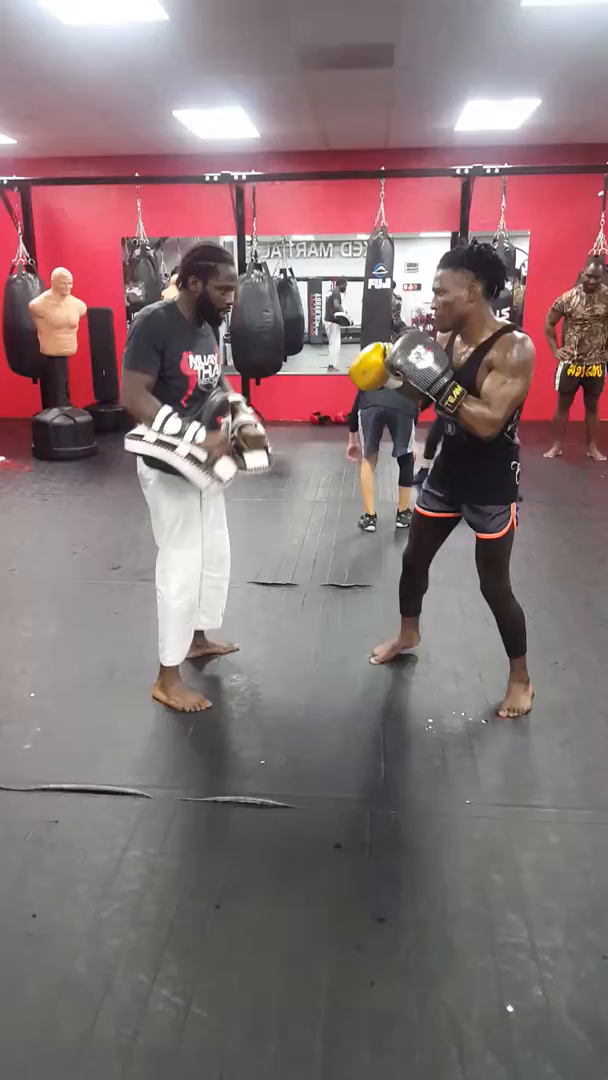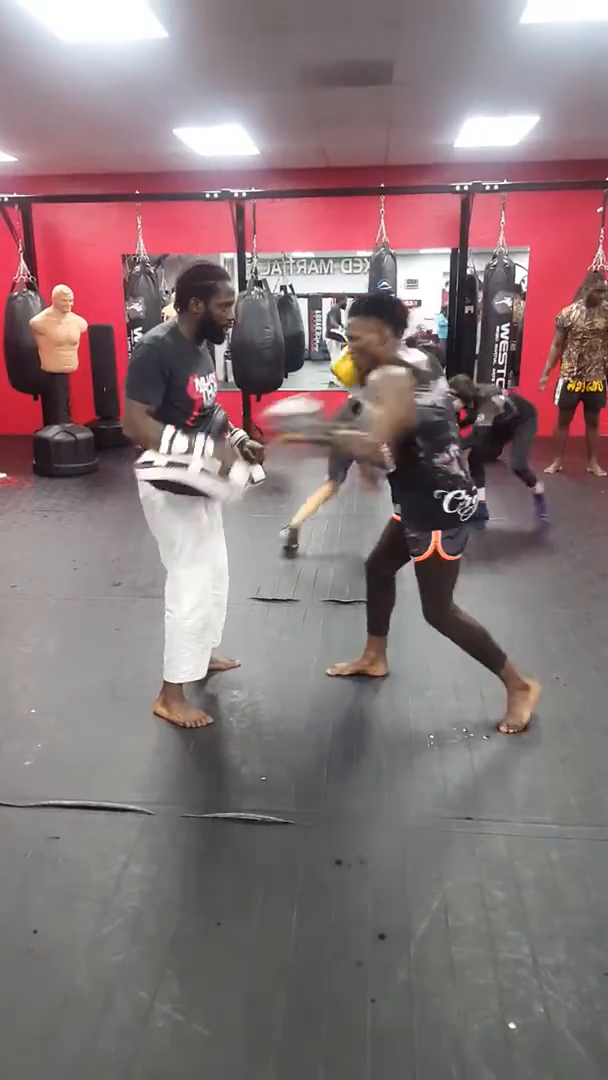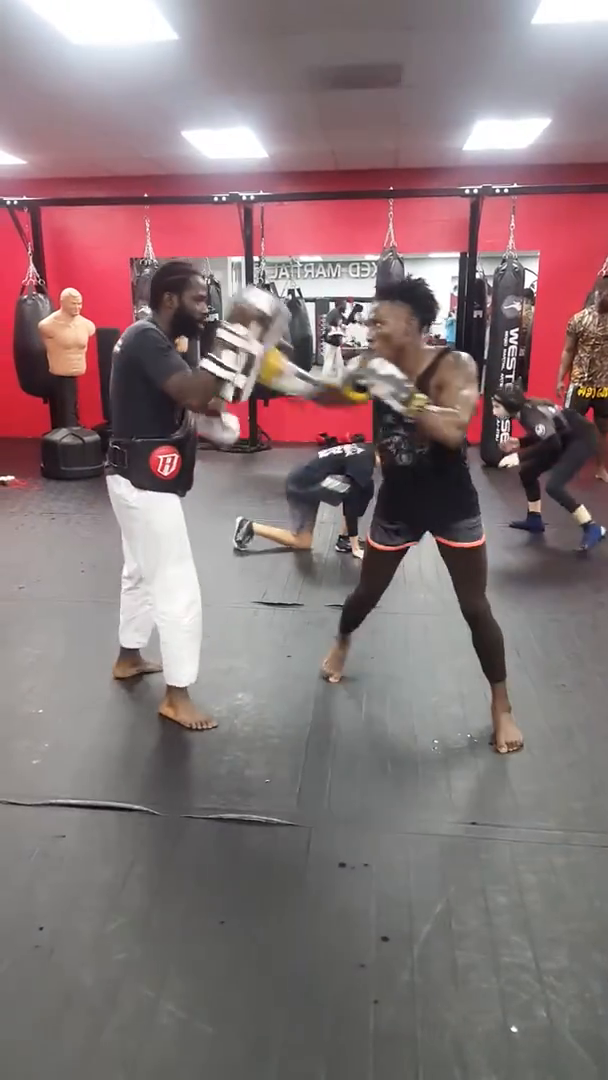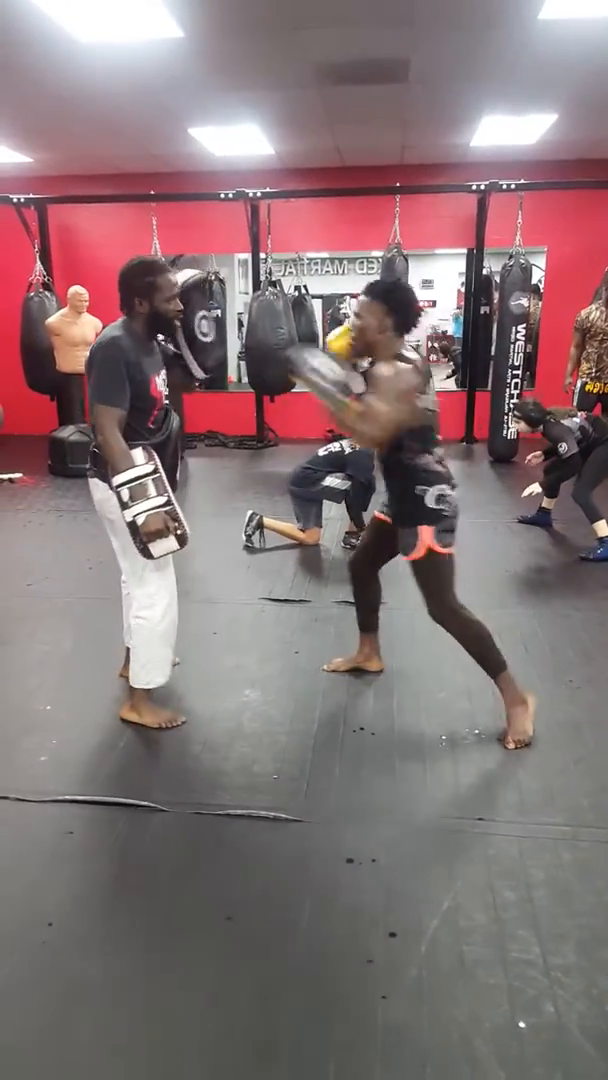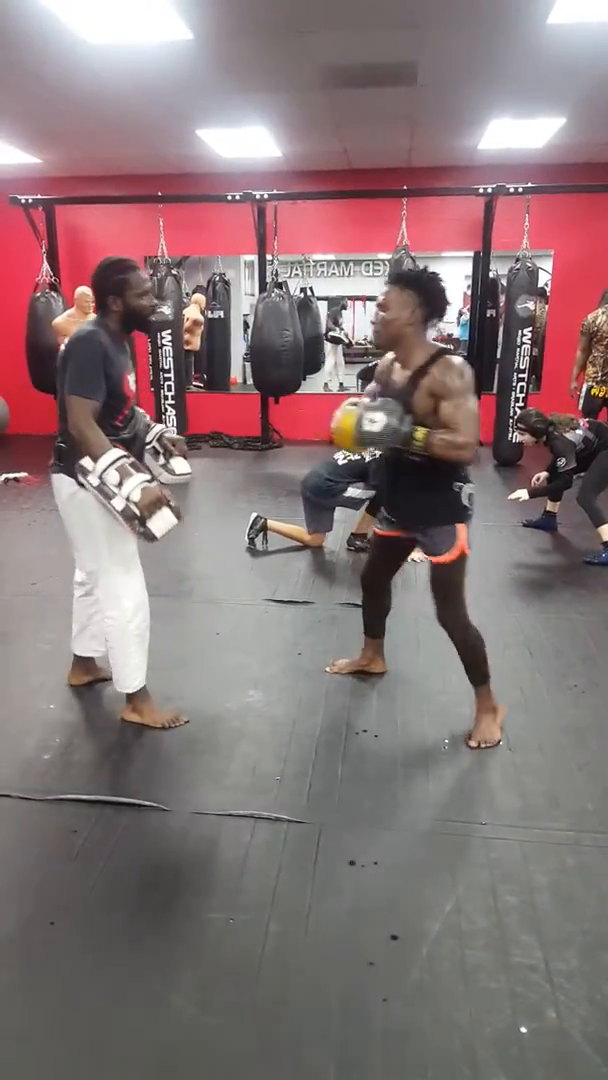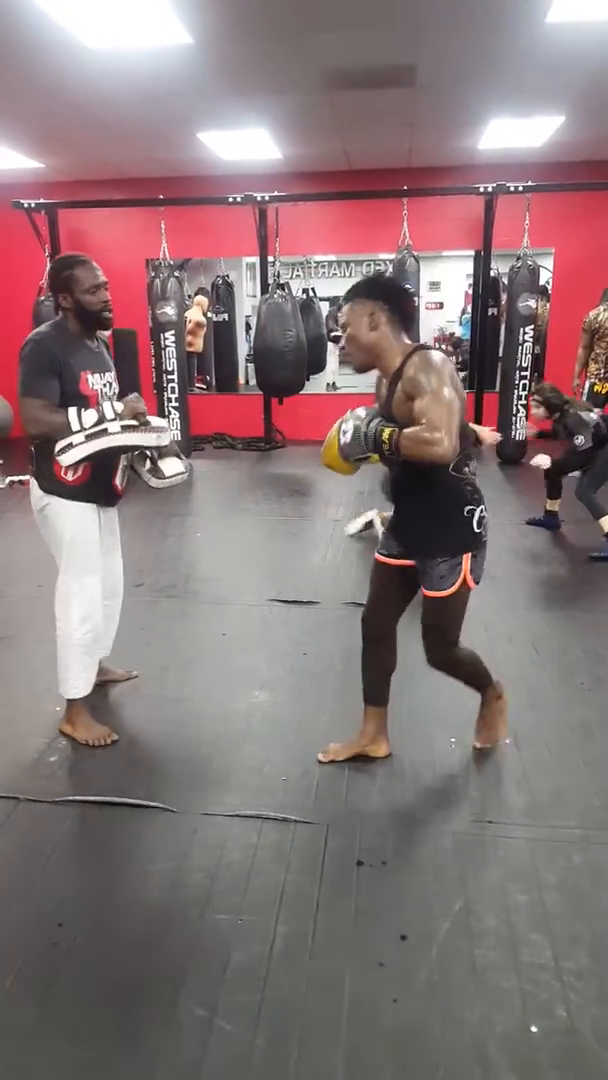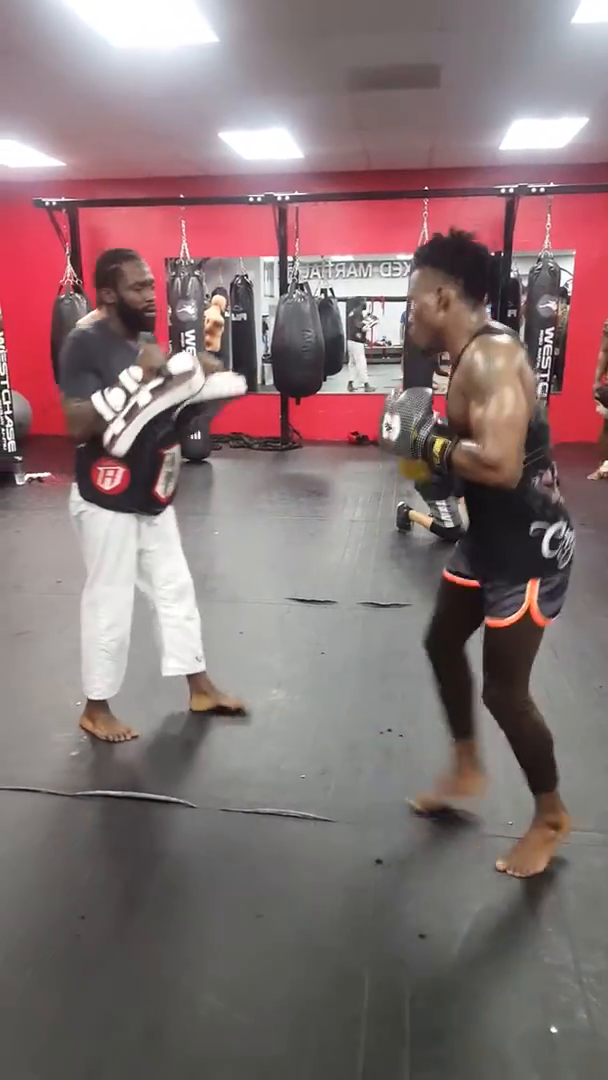
dt=0.7s
person 1, frame 1
left shoulder: (514, 348)
right shoulder: (450, 339)
left elbow: (488, 423)
left hip: (491, 486)
right hip: (446, 473)
left knee: (494, 587)
right knee: (414, 559)
left ankle: (520, 677)
right ankle: (408, 634)
person 1, frame 2
left shoulder: (387, 378)
right shoulder: (410, 369)
left elbow: (370, 447)
left hip: (440, 505)
right hip: (425, 497)
left knee: (439, 612)
right knee: (378, 566)
left ankle: (519, 686)
right ankle: (374, 657)
person 1, frame 3
left shoulder: (456, 365)
right shoulder: (383, 368)
left elbow: (454, 433)
left wrist: (403, 397)
left hip: (454, 506)
right hip: (398, 502)
left knee: (475, 609)
right knee: (366, 593)
left ankle: (501, 705)
right ankle: (341, 645)
person 1, frame 4
left shoulder: (397, 374)
right shoulder: (389, 368)
left elbow: (368, 434)
right elbow: (368, 414)
left hip: (425, 500)
right hip: (407, 494)
left knee: (443, 608)
right knee: (362, 564)
left ankle: (514, 697)
right ankle: (369, 652)
person 1, frame 5
left shoulder: (450, 371)
right shoulder: (388, 366)
left elbow: (466, 447)
right elbow: (369, 410)
left wrist: (404, 432)
right wrist: (362, 420)
left hip: (444, 506)
right hip: (401, 498)
left knee: (450, 611)
right knee: (373, 578)
left ankle: (488, 706)
right ankle: (372, 656)
person 1, frame 6
left shoulder: (428, 368)
right shoulder: (390, 377)
left elbow: (441, 445)
left wrist: (374, 435)
right wrist: (363, 442)
left hip: (452, 528)
right hip: (407, 523)
left knee: (439, 650)
right knee: (375, 623)
left ankle: (492, 696)
right ankle: (373, 734)
person 1, frame 7
left shoulder: (489, 357)
right shoulder: (474, 357)
left elbow: (501, 465)
left wrist: (428, 441)
right wrist: (439, 439)
left hip: (527, 548)
right hip: (487, 537)
left knee: (505, 693)
right knee: (441, 643)
left ankle: (550, 819)
right ankle: (465, 769)
person 2, frame 1
left shoulder: (209, 324)
right shoulder: (154, 324)
right elbow: (134, 396)
right wrist: (196, 438)
right hip: (166, 465)
left knee: (214, 553)
right knee: (180, 563)
left ankle: (197, 636)
right ankle: (167, 676)
person 2, frame 2
left shoulder: (200, 344)
right shoulder: (157, 349)
right elbow: (135, 423)
left wrist: (238, 440)
right wrist: (202, 456)
left hip: (198, 482)
right hip: (171, 485)
left knee: (214, 572)
right knee: (192, 583)
left ankle: (202, 653)
right ankle: (171, 694)
person 2, frame 3
left shoulder: (156, 337)
right shoulder: (147, 338)
right elbow: (192, 393)
left wrist: (212, 404)
left hip: (138, 478)
right hip: (145, 482)
left knee: (141, 572)
right knee: (176, 586)
left ankle: (128, 657)
right ankle: (176, 696)
person 2, frame 4
left shoulder: (144, 340)
right shoulder: (115, 349)
right elbow: (108, 433)
left knee: (139, 577)
right knee: (155, 588)
left ankle: (136, 658)
right ankle: (138, 700)
person 2, frame 5
left shoulder: (114, 342)
right shoulder: (89, 345)
right elbow: (81, 426)
right wrist: (134, 487)
right hip: (87, 484)
left knee: (94, 576)
right knee: (122, 588)
left ankle: (83, 663)
right ankle: (137, 700)
person 2, frame 6
left shoulder: (97, 342)
right shoulder: (45, 346)
right elbow: (36, 421)
left wrist: (133, 423)
right wrist: (115, 414)
left hip: (99, 486)
right hip: (64, 492)
left knee: (107, 583)
right knee: (82, 594)
left ankle: (92, 664)
right ankle: (75, 710)
person 2, frame 7
left shoulder: (144, 342)
right shoulder: (85, 344)
right elbow: (76, 424)
right wrist: (136, 377)
left hip: (154, 493)
right hip: (108, 498)
left knee: (175, 589)
right knee: (109, 602)
left ankle: (200, 688)
right ankle: (95, 707)
